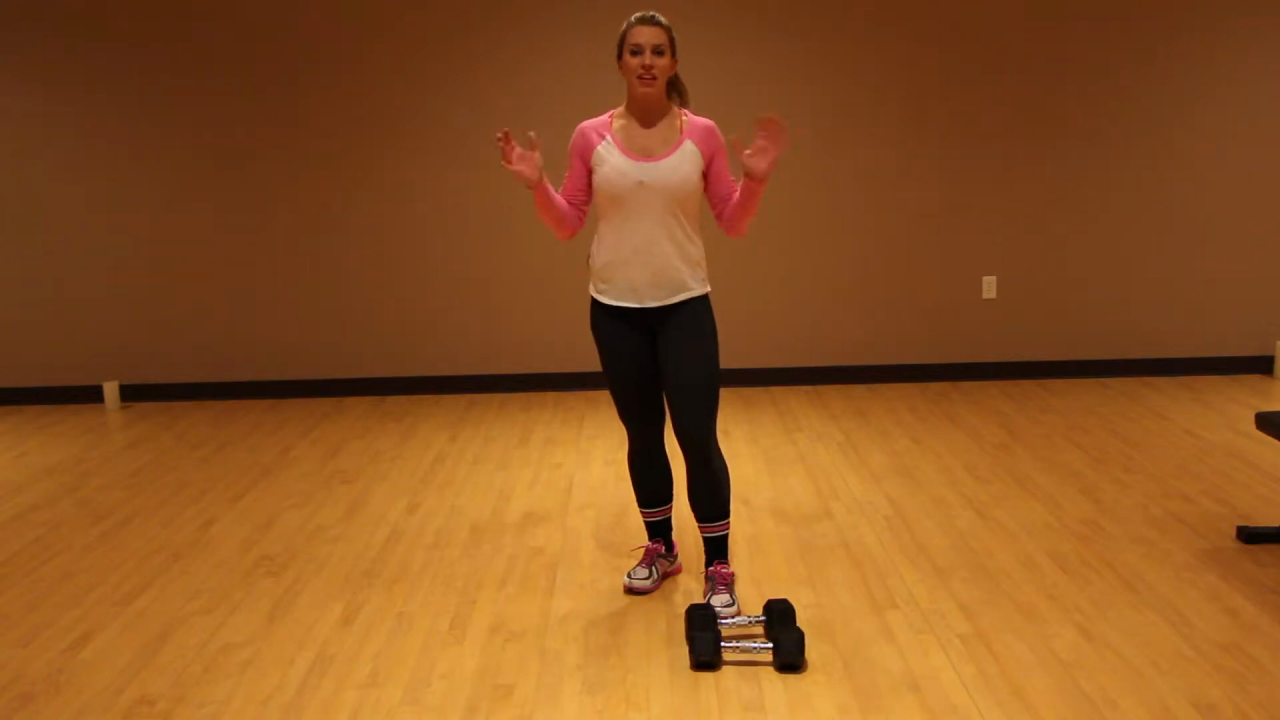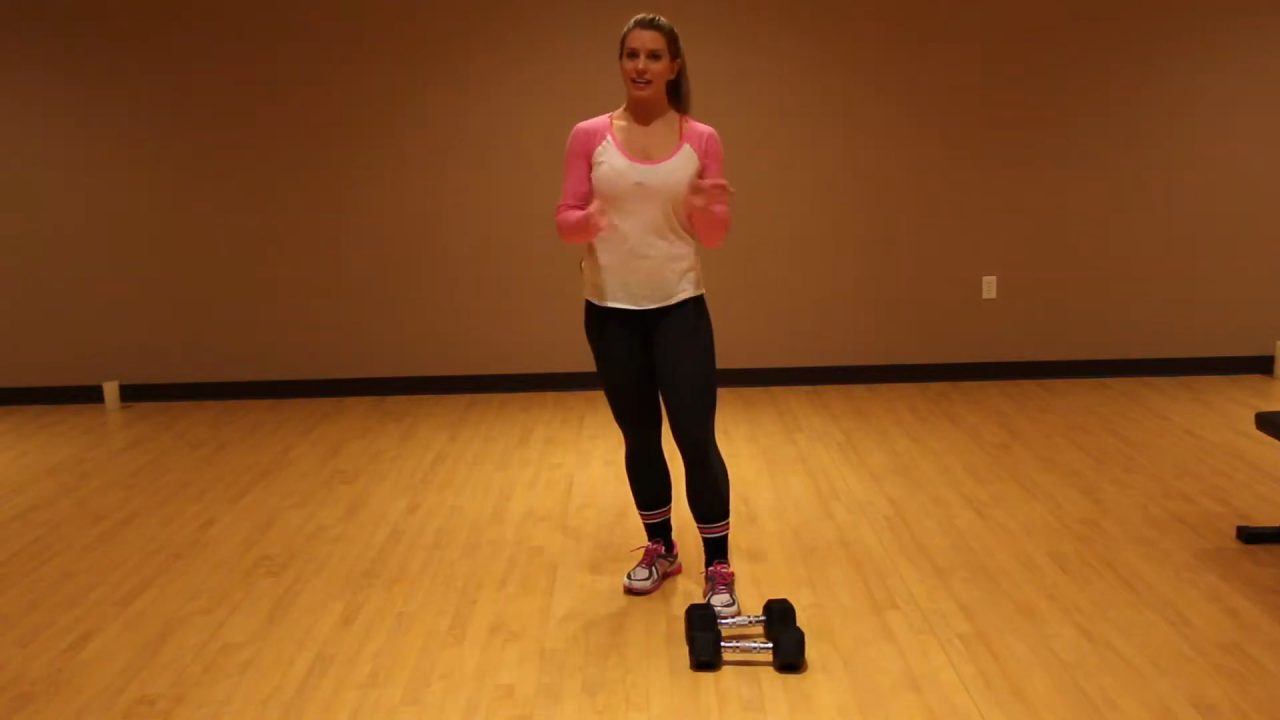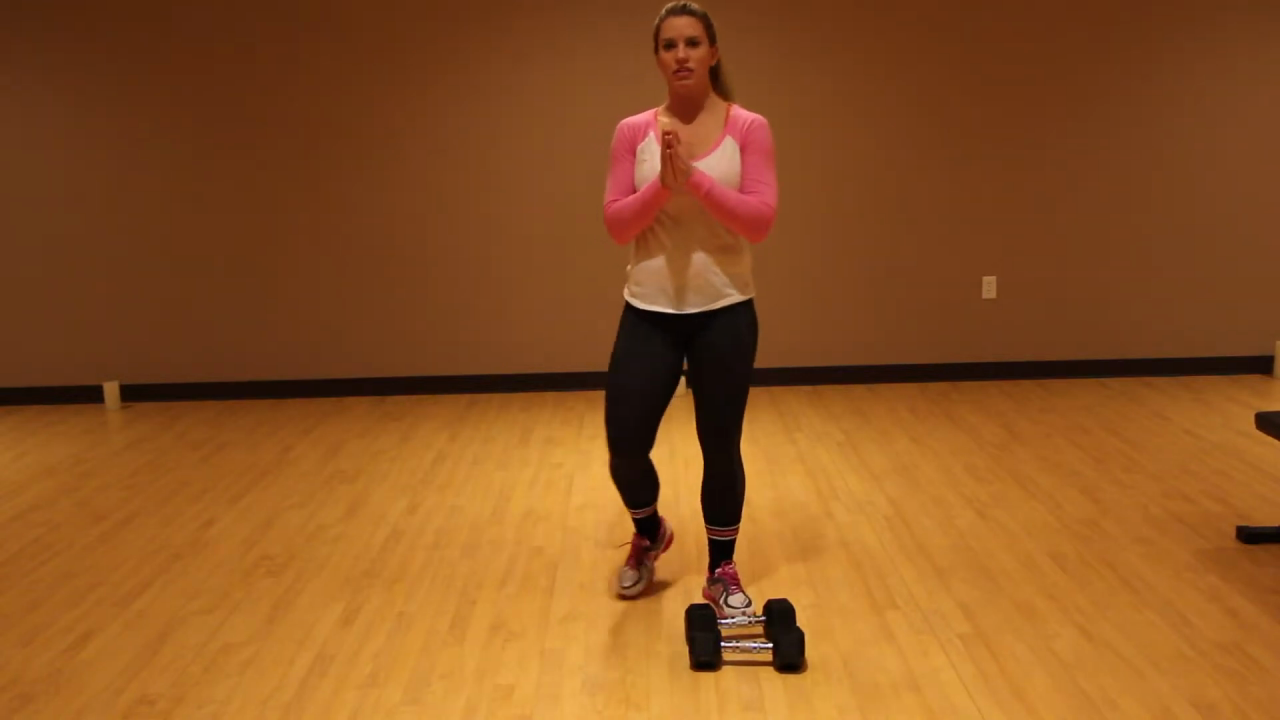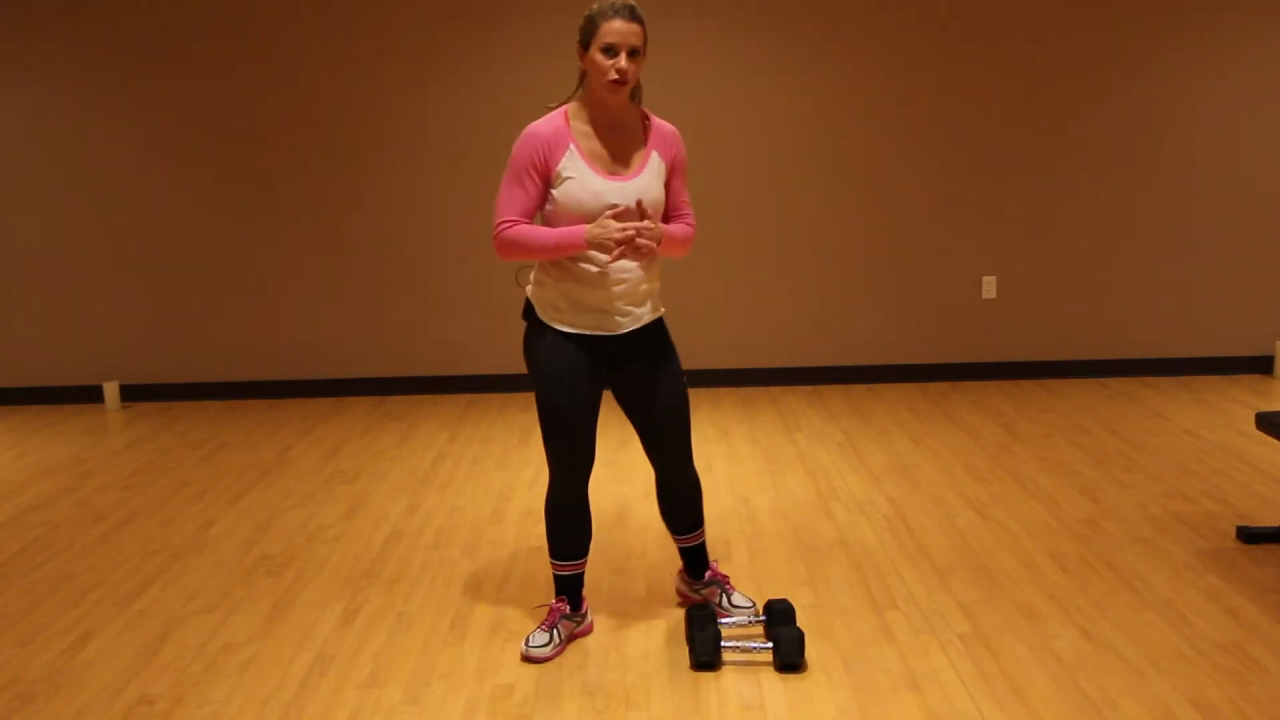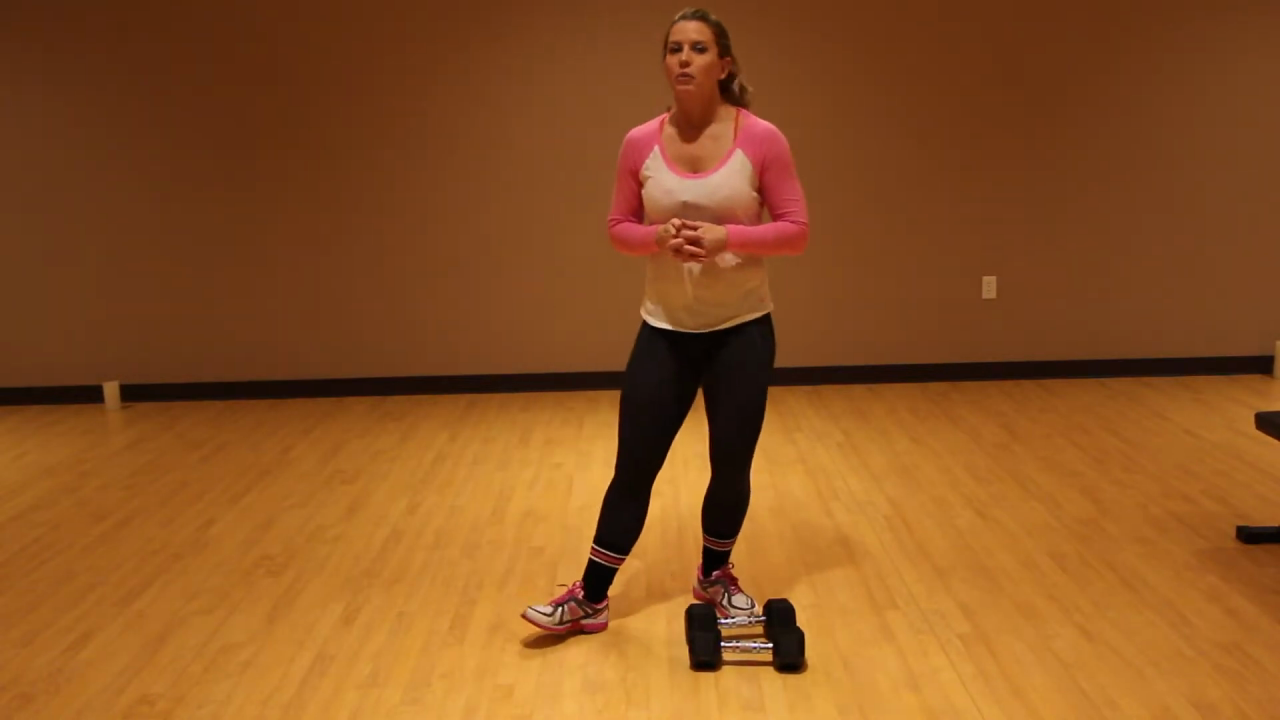
dt=1s
person 1, frame 1
left shoulder: (703, 134)
right shoulder: (590, 136)
left elbow: (731, 221)
right elbow: (568, 222)
left wrist: (756, 180)
right wrist: (536, 184)
left hip: (684, 306)
right hip: (615, 310)
left knee: (698, 437)
right knee: (642, 435)
left ankle: (718, 567)
right ankle: (660, 548)
person 1, frame 2
left shoulder: (702, 139)
right shoulder: (589, 136)
left elbow: (711, 236)
right elbow: (568, 216)
left wrist: (707, 211)
right wrist: (584, 221)
left hip: (679, 307)
right hip: (612, 310)
left knee: (697, 438)
right knee: (639, 438)
left ankle: (718, 567)
right ankle: (660, 548)
person 1, frame 3
left shoulder: (750, 128)
right shoulder: (632, 132)
left elbow: (761, 221)
right elbow: (616, 226)
left wrist: (695, 178)
right wrist: (662, 184)
left hip: (724, 311)
right hip: (649, 311)
left knee: (721, 449)
right knee: (625, 446)
left ankle: (722, 571)
right ankle: (648, 533)
person 1, frame 4
left shoulder: (664, 139)
right shoulder: (543, 138)
left elbow: (685, 229)
right elbow: (506, 235)
left wrist: (654, 235)
right wrist: (586, 235)
left hip: (641, 327)
right hip: (561, 332)
left knee: (675, 459)
right knee: (569, 473)
left ankle: (699, 574)
right ankle: (569, 607)
person 1, frame 5
left shoulder: (762, 139)
right shoulder: (640, 142)
left elbow: (796, 231)
right elbow: (619, 227)
left wrist: (727, 237)
right wrist: (660, 237)
left hip: (740, 330)
right hip: (664, 329)
left knee: (732, 465)
right knee: (634, 465)
left ankle: (714, 576)
right ankle: (591, 596)
